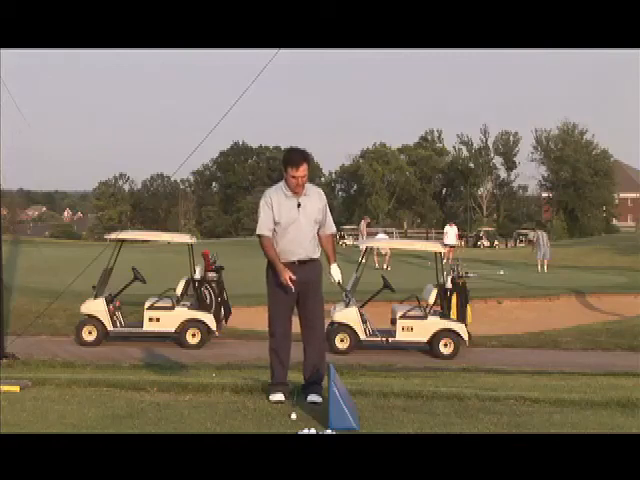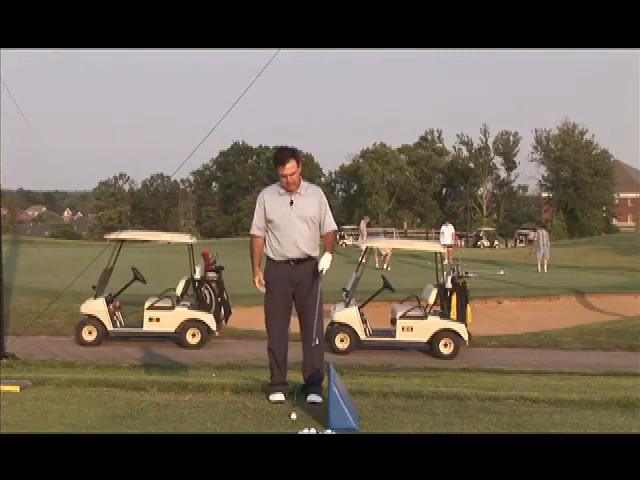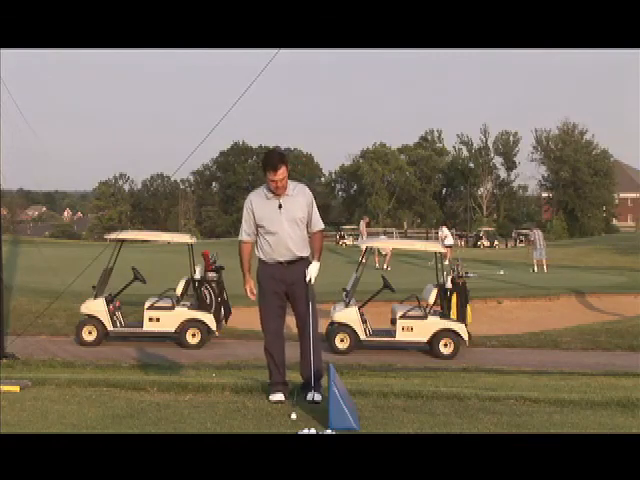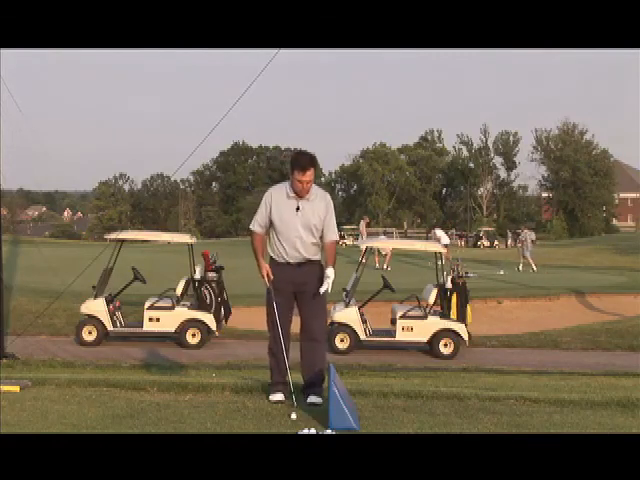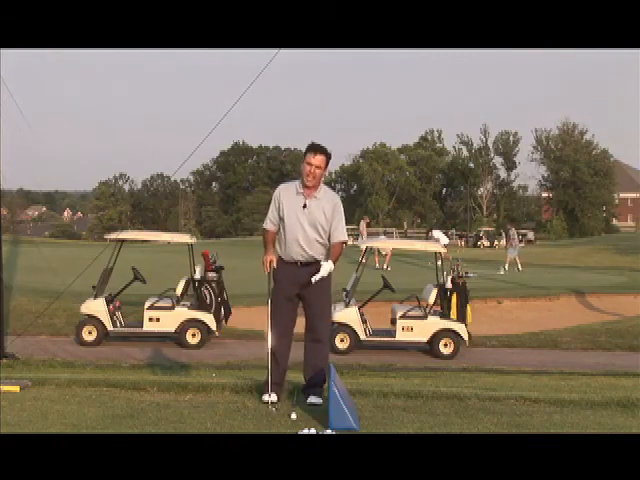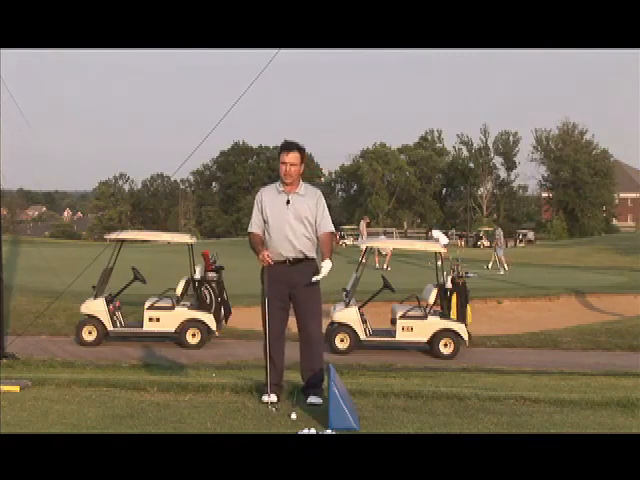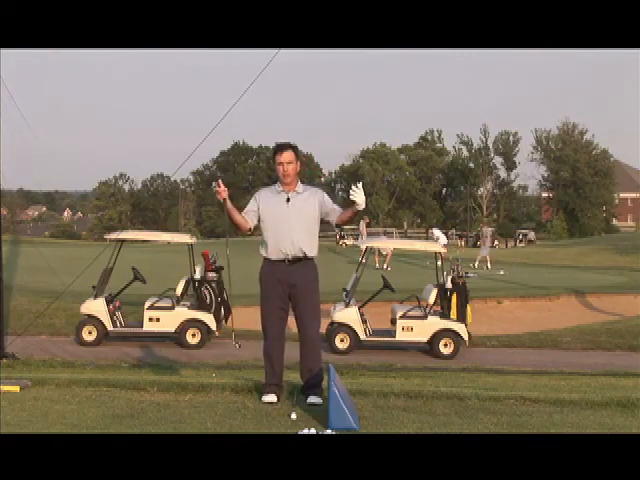
dt=0.7s
person 1, frame 1
left shoulder: (318, 195)
right shoulder: (271, 197)
left elbow: (325, 232)
right elbow: (264, 236)
left wrist: (333, 263)
right wrist: (280, 267)
left hip: (311, 268)
right hip: (280, 271)
left knee: (315, 327)
right knee: (279, 329)
left ankle: (313, 385)
right ankle: (278, 384)
person 1, frame 2
left shoulder: (316, 194)
right shoulder: (266, 196)
left elbow: (329, 230)
right elbow: (258, 235)
left wrist: (328, 253)
right wrist: (256, 269)
left hip: (308, 268)
right hip: (277, 269)
left knee: (313, 328)
right knee: (276, 329)
left ankle: (313, 385)
right ankle: (278, 385)
person 1, frame 3
left shoulder: (303, 193)
right shoulder: (253, 200)
left elbow: (316, 230)
right elbow: (246, 240)
left wrist: (315, 261)
right wrist: (246, 276)
left hip: (300, 268)
right hip: (269, 271)
left knee: (309, 326)
right knee: (272, 330)
left ankle: (312, 383)
right ankle: (277, 385)
person 1, frame 4
left shoulder: (324, 199)
right shoulder: (273, 195)
left elbow: (330, 238)
right elbow: (258, 230)
left wrist: (330, 268)
right wrist: (260, 261)
left hip: (311, 270)
right hip: (279, 270)
left knee: (314, 330)
right knee: (278, 330)
left ankle: (313, 388)
right ankle: (278, 385)
person 1, frame 5
left shoulder: (332, 200)
right shoulder: (283, 192)
left elbow: (338, 239)
right elbow: (270, 226)
left wrist: (330, 262)
right wrist: (269, 250)
left hip: (317, 271)
right hip: (286, 269)
left knee: (318, 332)
right knee: (279, 329)
left ankle: (314, 388)
right ankle: (274, 386)
person 1, frame 6
left shoulder: (314, 196)
right shoulder: (264, 195)
left elbow: (326, 232)
right elbow: (255, 231)
left wrist: (327, 259)
right wrist: (260, 250)
left hip: (306, 269)
right hip: (274, 270)
left knee: (311, 329)
right knee: (273, 330)
left ankle: (313, 388)
right ankle: (273, 387)
person 1, frame 7
left shoulder: (315, 195)
right shoulder: (263, 196)
left elbow: (339, 218)
right elbow: (245, 225)
left wrist: (356, 207)
right wrist: (227, 202)
left hip: (304, 268)
right hip: (273, 269)
left knee: (310, 329)
right knee: (272, 330)
left ankle: (313, 388)
right ankle: (272, 387)
